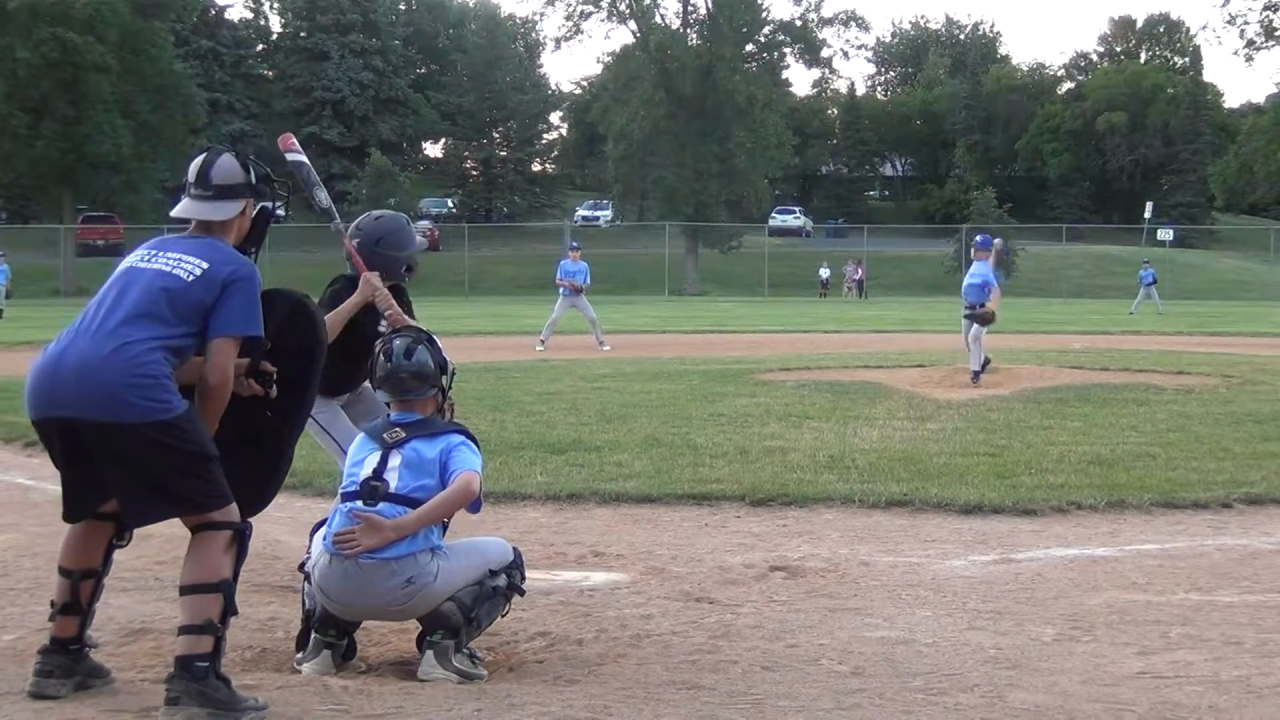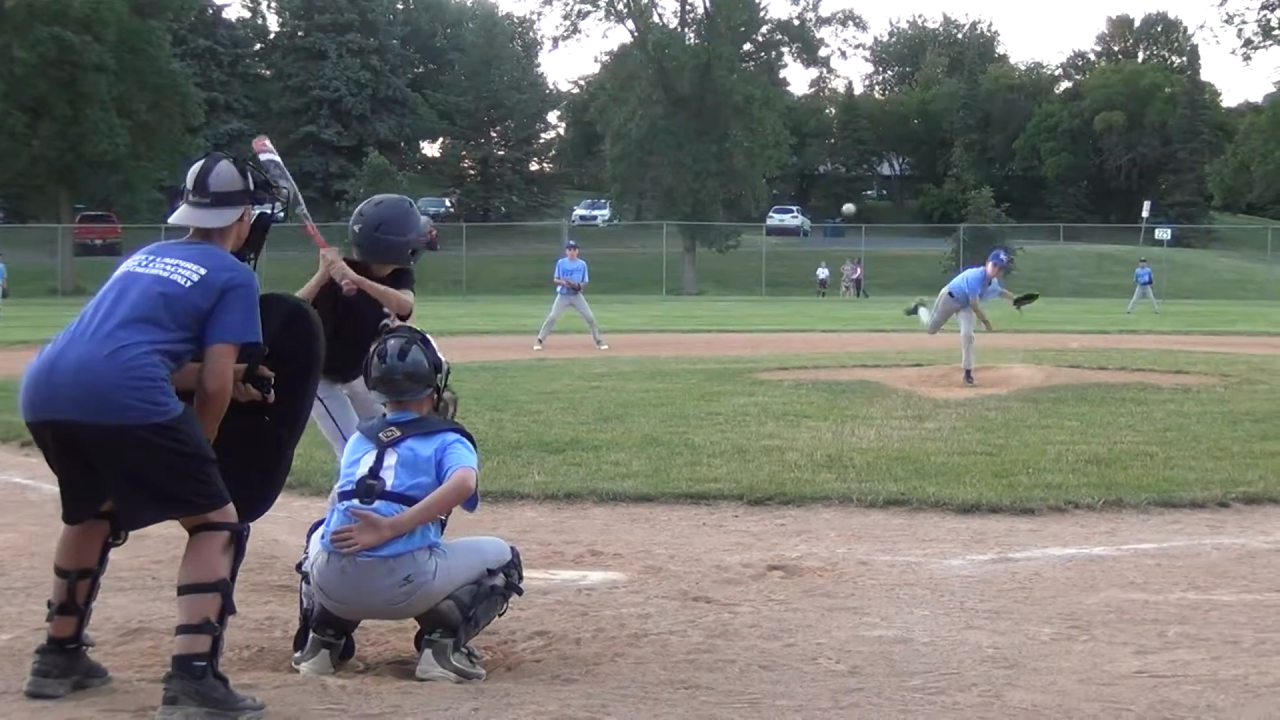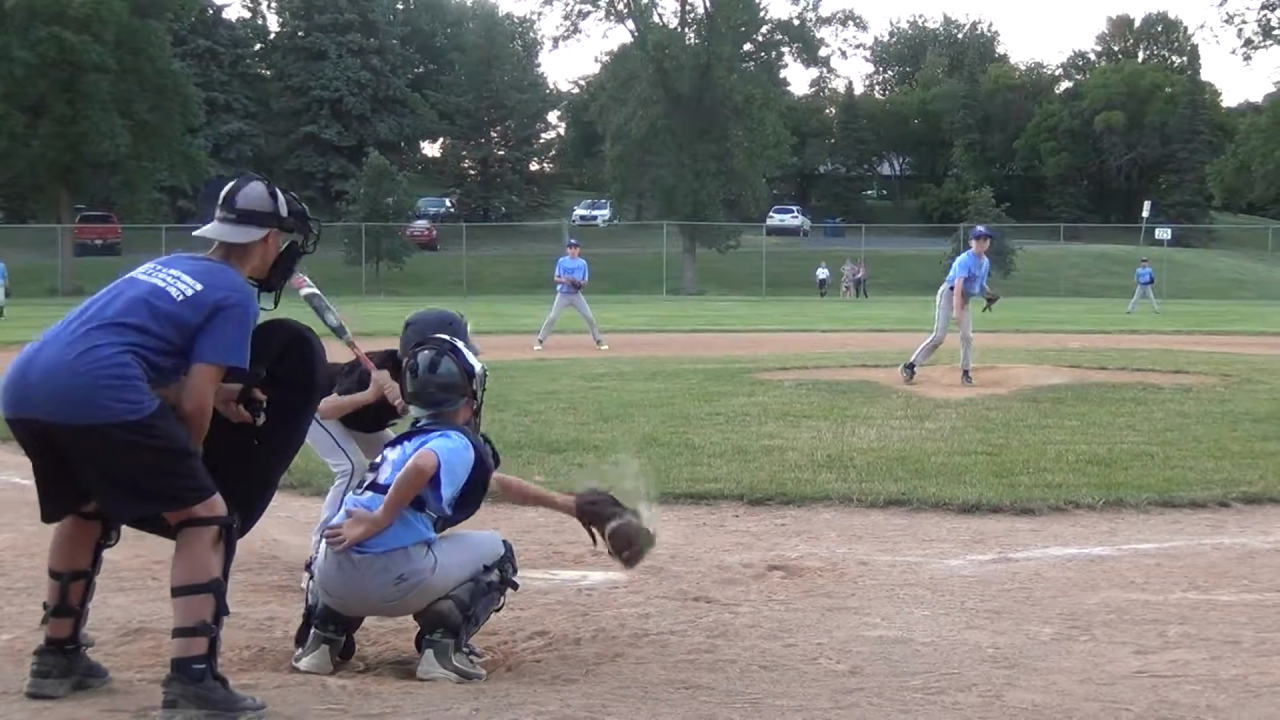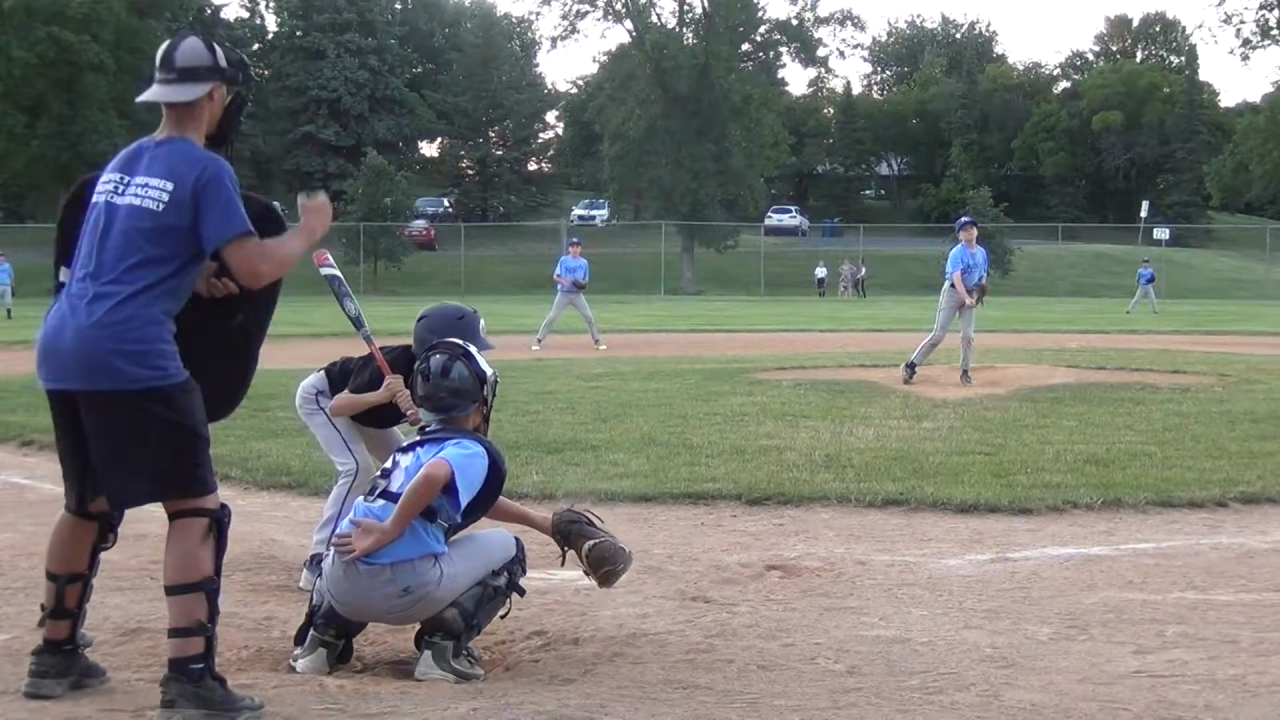
dt=0.4s
person 1, frame 1
left shoulder: (147, 252)
right shoulder: (235, 269)
right elbow: (217, 376)
left wrist: (219, 372)
right wrist: (199, 444)
left hip: (49, 387)
right hip: (127, 395)
left knee: (100, 509)
right knee: (219, 522)
left ankle: (61, 656)
person 1, frame 2
left shoulder: (145, 256)
right shoulder: (234, 275)
right elbow: (215, 382)
left wrist: (226, 379)
right wrist: (198, 449)
left hip: (43, 390)
right hip: (123, 397)
left knee: (95, 510)
right knee: (216, 523)
left ankle: (59, 655)
person 1, frame 3
left shoulder: (166, 265)
right shoulder: (235, 295)
right elbow: (194, 401)
left wrist: (215, 399)
right wrist: (188, 462)
right hip: (98, 395)
left knee: (87, 510)
right knee: (204, 518)
left ankle: (58, 658)
person 1, frame 4
left shoulder: (121, 161)
right shoulder: (203, 169)
right elbow: (254, 271)
right wrist: (310, 230)
left hip: (61, 347)
right hip: (131, 359)
left knee: (88, 505)
right knee: (195, 510)
left ankle: (56, 654)
person 2, frame 1
left shoulder: (363, 439)
right shoulder: (452, 441)
right elbow: (467, 487)
right wrist: (394, 530)
left hip: (333, 586)
right hip: (406, 586)
left knee: (324, 534)
right knee: (505, 558)
left ankle: (324, 641)
right ankle: (444, 647)
person 2, frame 2
left shoulder: (361, 438)
right shoulder: (450, 439)
right elbow: (462, 483)
right wrist: (392, 528)
left hip: (332, 585)
right hip: (404, 583)
left knee: (323, 533)
right knee: (503, 558)
left ankle: (322, 641)
right ankle: (443, 645)
person 2, frame 3
left shoulder: (404, 439)
right shoulder: (458, 443)
left elbow: (493, 481)
right elbow: (420, 466)
left wrist: (567, 503)
right wrist: (381, 520)
left hip: (337, 577)
right hip: (400, 580)
right knee: (496, 551)
left ankle: (318, 640)
right ankle: (442, 646)
person 2, frame 4
left shoulder: (414, 446)
right shoulder: (475, 452)
right elbow: (435, 475)
left wrist: (545, 522)
right wrist: (385, 534)
left hip: (343, 584)
right hip: (408, 590)
right knee: (505, 548)
left ankle: (320, 642)
right ankle: (441, 647)
person 3, frame 1
left shoulder: (394, 292)
right shoulder: (344, 289)
left wrist: (394, 312)
right wrist: (358, 298)
left hip: (353, 388)
right hip: (314, 395)
person 3, frame 2
left shoulder: (400, 273)
right shoulder: (338, 277)
left elbow: (404, 305)
left wrist: (358, 281)
right wrist: (323, 275)
left hip: (352, 374)
right hip: (322, 379)
person 3, frame 3
right shoulder: (383, 367)
right elbow: (326, 409)
left wrist: (404, 402)
right wrist: (371, 394)
left hip: (353, 415)
right hip: (317, 408)
right knee: (352, 466)
person 3, frame 4
right shoulder: (397, 365)
right elbow: (338, 406)
left wrist: (418, 415)
right wrist: (383, 397)
left hip: (367, 404)
right hip: (321, 395)
right knee: (357, 467)
right ankle: (319, 561)
